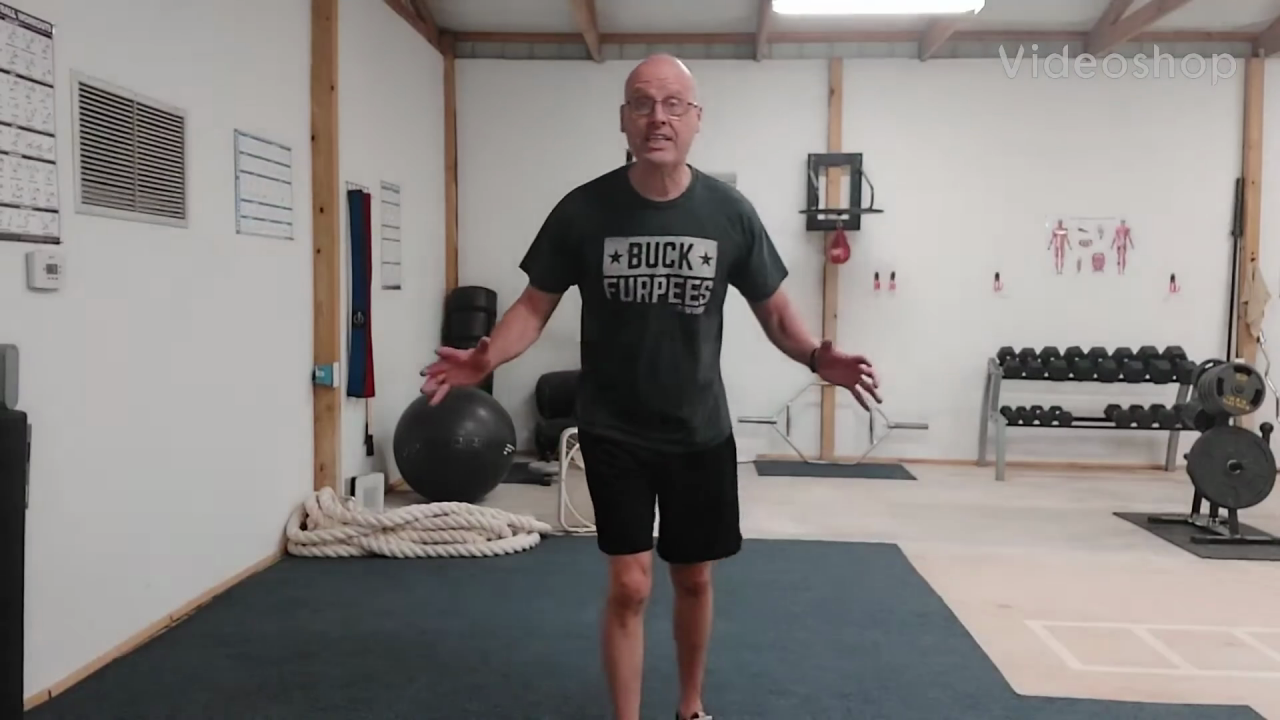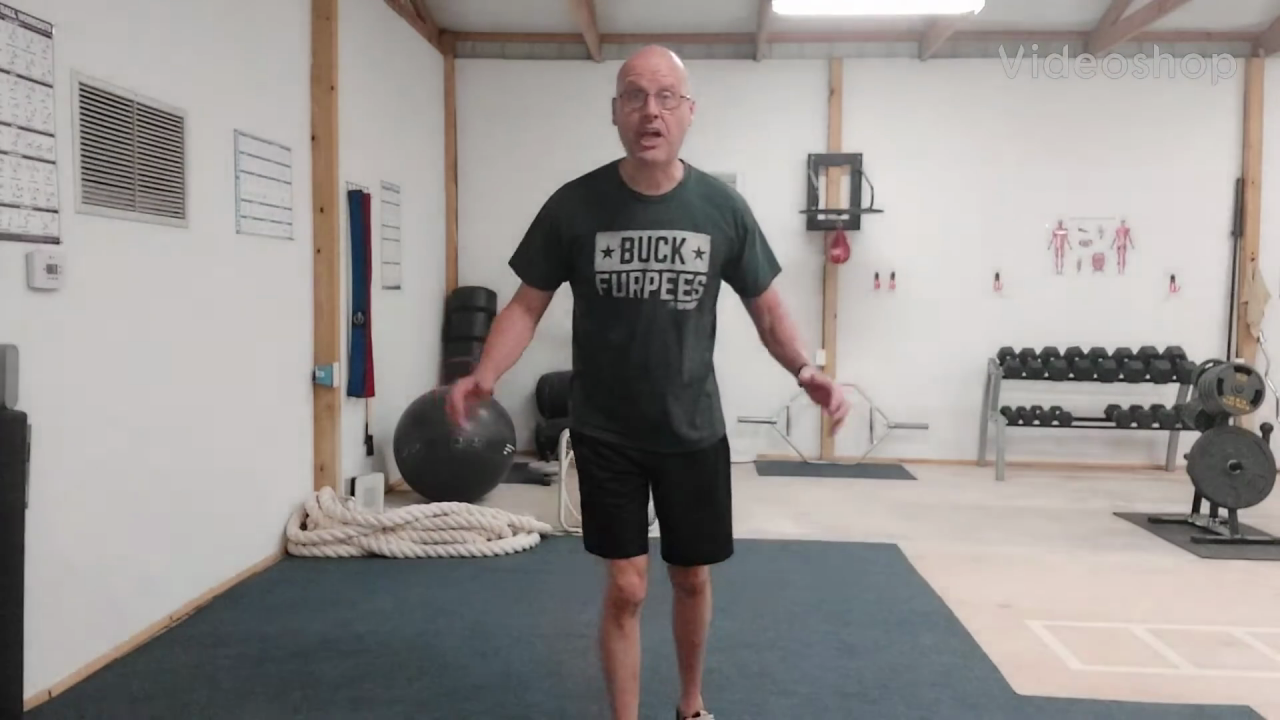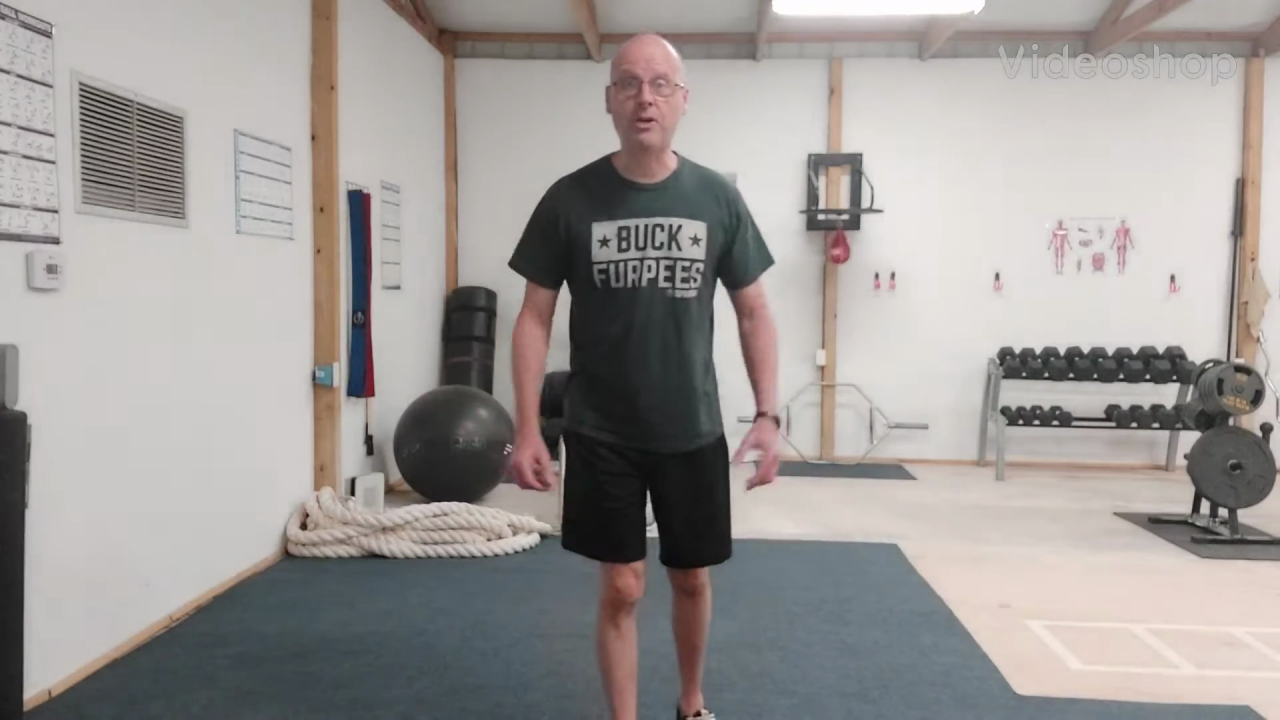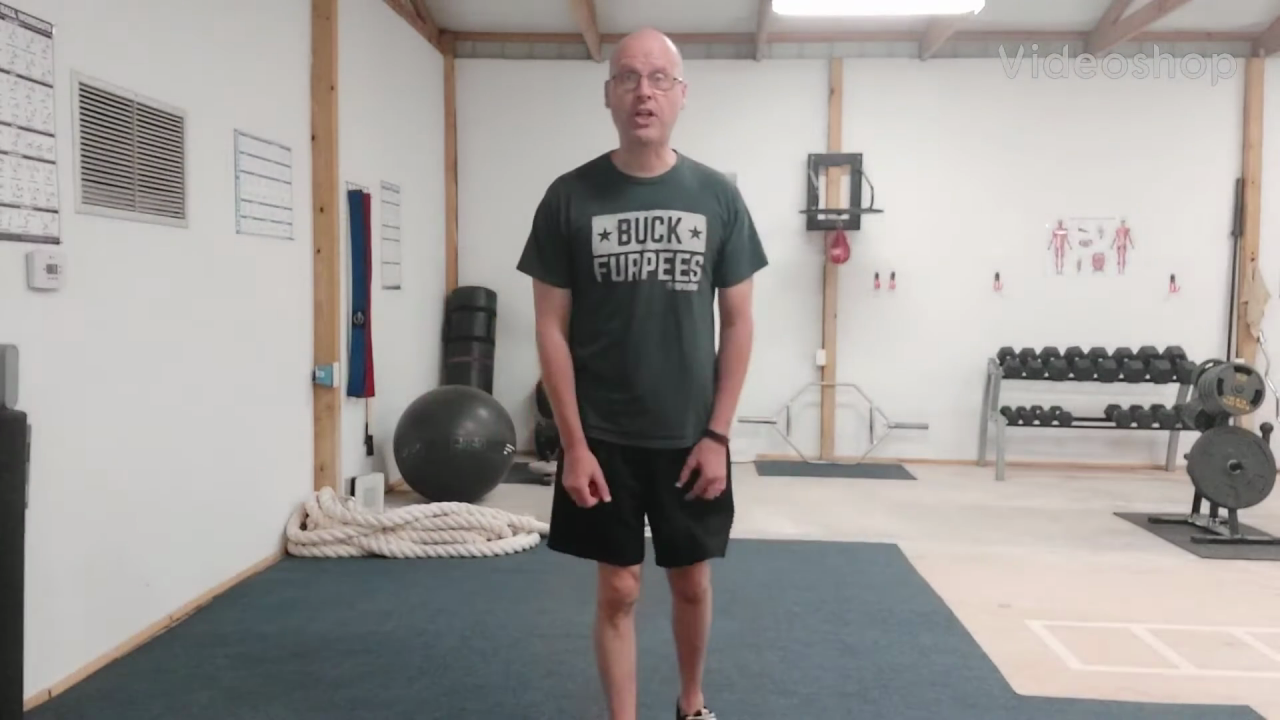
dt=0.2s
person 1, frame 1
left shoulder: (730, 212)
right shoulder: (583, 211)
left elbow: (774, 310)
right elbow: (535, 304)
left wrist: (818, 357)
right wrist: (486, 357)
left hip: (700, 433)
right hip: (614, 433)
left knee: (694, 578)
right knee: (630, 585)
person 1, frame 2
left shoulder: (722, 207)
right shoulder: (574, 207)
left elbow: (766, 310)
right elbow: (526, 307)
left wrist: (805, 370)
right wrist: (484, 375)
left hip: (693, 432)
right hip: (606, 435)
left knee: (691, 577)
right knee: (626, 587)
person 1, frame 3
left shoulder: (718, 198)
right shoulder: (569, 200)
left elbow: (753, 314)
right elbow: (535, 318)
left wrist: (767, 415)
right wrist: (528, 428)
left hip: (694, 434)
right hip: (601, 437)
left knee: (692, 580)
right knee: (621, 588)
person 1, frame 4
left shoulder: (717, 195)
right shoulder: (569, 197)
left elbow: (737, 322)
right elbow: (552, 327)
left wrist: (717, 434)
right wrist: (574, 443)
left hip: (689, 436)
right hip: (603, 437)
left knee: (692, 581)
right knee: (618, 589)
